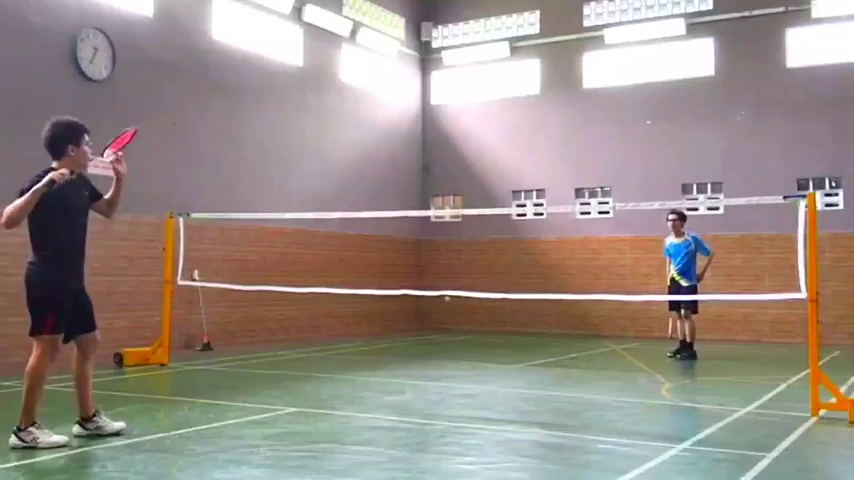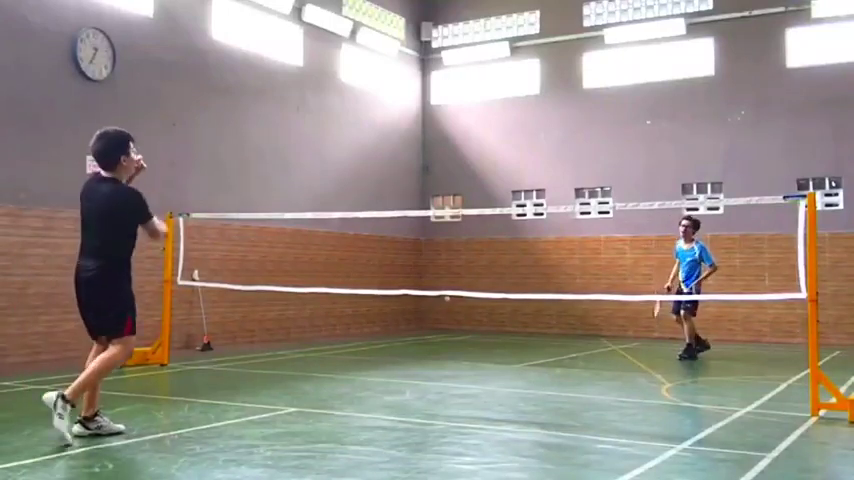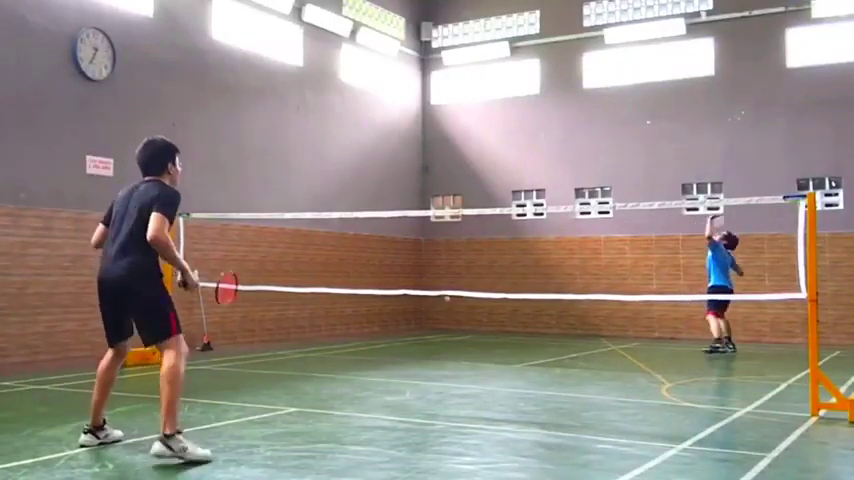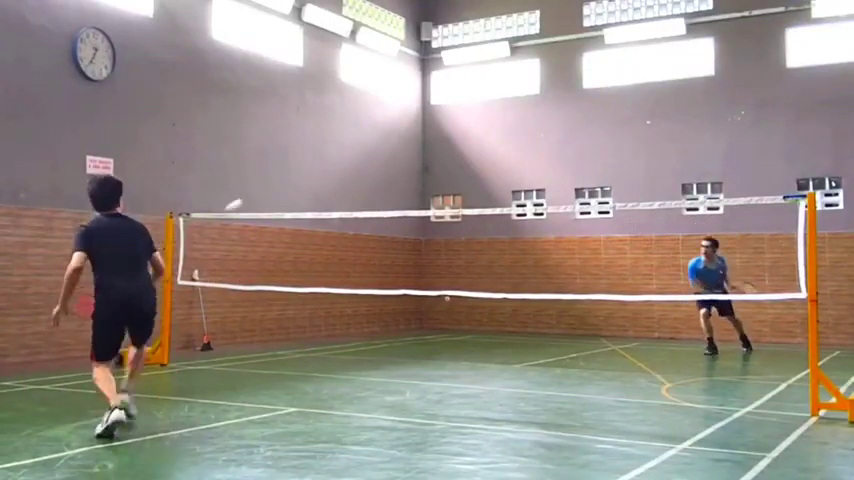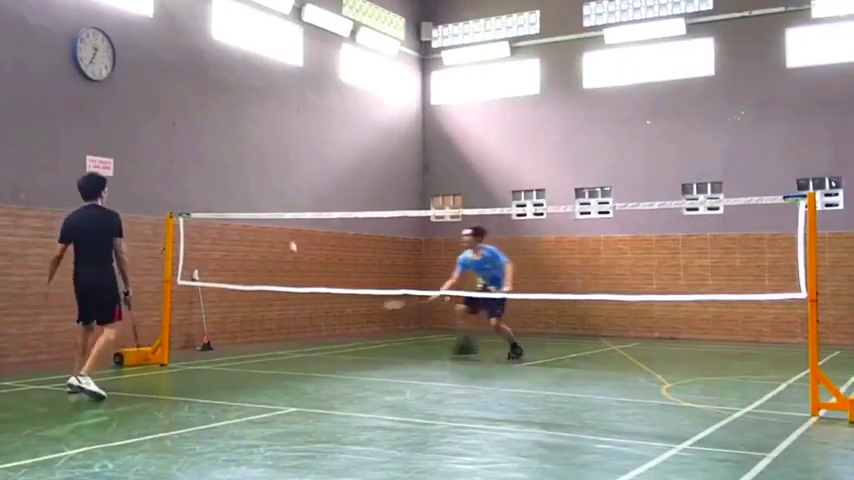
dt=1s
person 1, frame 1
left shoulder: (80, 182)
right shoulder: (43, 181)
left elbow: (108, 210)
left wrist: (119, 178)
right wrist: (43, 186)
left hip: (72, 280)
right hip: (47, 280)
left knee: (89, 342)
right knee: (47, 347)
left ankle: (88, 418)
person 1, frame 2
left shoulder: (91, 185)
right shoulder: (129, 199)
right elbow: (155, 231)
left wrist: (131, 175)
right wrist: (161, 225)
left hip: (87, 277)
right hip: (110, 281)
left knee: (104, 344)
right knee: (121, 347)
left ankle: (89, 417)
right ankle: (65, 398)
person 1, frame 3
left shoulder: (125, 194)
right shoulder: (166, 193)
left elbow: (97, 241)
right elbow: (156, 236)
right wrist: (185, 270)
left hip: (108, 278)
right hip: (138, 278)
left knee: (117, 349)
right knee: (175, 349)
left ankle: (95, 427)
right ankle: (169, 436)
person 1, frame 4
left shoulder: (88, 231)
right shoulder: (139, 228)
left elbow: (75, 267)
right elbow: (159, 268)
left wrist: (61, 305)
left hip: (109, 302)
right hip: (143, 300)
left knee: (100, 366)
right knee: (137, 346)
left ankle: (115, 407)
right ankle: (126, 393)
person 1, frame 5
left shoulder: (71, 220)
right shoulder: (112, 217)
left elbow: (58, 255)
right elbow: (120, 254)
left wrist: (49, 282)
right wrist: (127, 287)
left hip: (82, 280)
right hip: (105, 279)
left knee: (86, 327)
right knee: (110, 329)
left ankle: (76, 376)
right ankle: (84, 374)
person 2, frame 1
left shoulder: (692, 239)
right shoulder: (667, 242)
left elbow: (710, 254)
left wrist: (702, 272)
right wrist: (669, 283)
left hip: (688, 282)
right hip: (674, 282)
left knee: (686, 314)
right knee: (678, 315)
left ankle: (690, 349)
right ankle: (682, 346)
person 2, frame 2
left shoulder: (699, 247)
right shoulder: (678, 245)
left elbow: (713, 267)
left wrist: (698, 281)
right wrist: (670, 281)
left hip: (692, 288)
right hip: (681, 287)
left knee: (685, 314)
right knee: (678, 317)
left ankle: (690, 349)
right ankle: (700, 342)
person 2, frame 3
left shoulder: (716, 247)
right shoulder: (727, 254)
left elbow: (708, 236)
right elbow: (740, 273)
left wrist: (710, 220)
left hip: (717, 287)
right hip: (727, 288)
left knee: (712, 315)
right knee: (720, 315)
left ankle: (718, 343)
right ankle: (728, 342)
person 2, frame 4
left shoulder: (720, 260)
right shoulder: (694, 264)
left elbow: (725, 274)
right elbow: (694, 285)
left wrist: (729, 286)
right wrist: (710, 293)
left hip: (720, 292)
right hip: (704, 294)
left knee: (732, 318)
right knee: (704, 313)
left ankle: (744, 340)
right ankle: (711, 344)
person 2, frame 5
left shoulder: (490, 252)
right shoulder: (464, 258)
left elbow: (507, 265)
right elbow: (454, 279)
left wrist: (508, 285)
left hip: (497, 290)
right hip: (482, 290)
left knee: (495, 322)
right knee: (460, 309)
left ankle: (516, 348)
